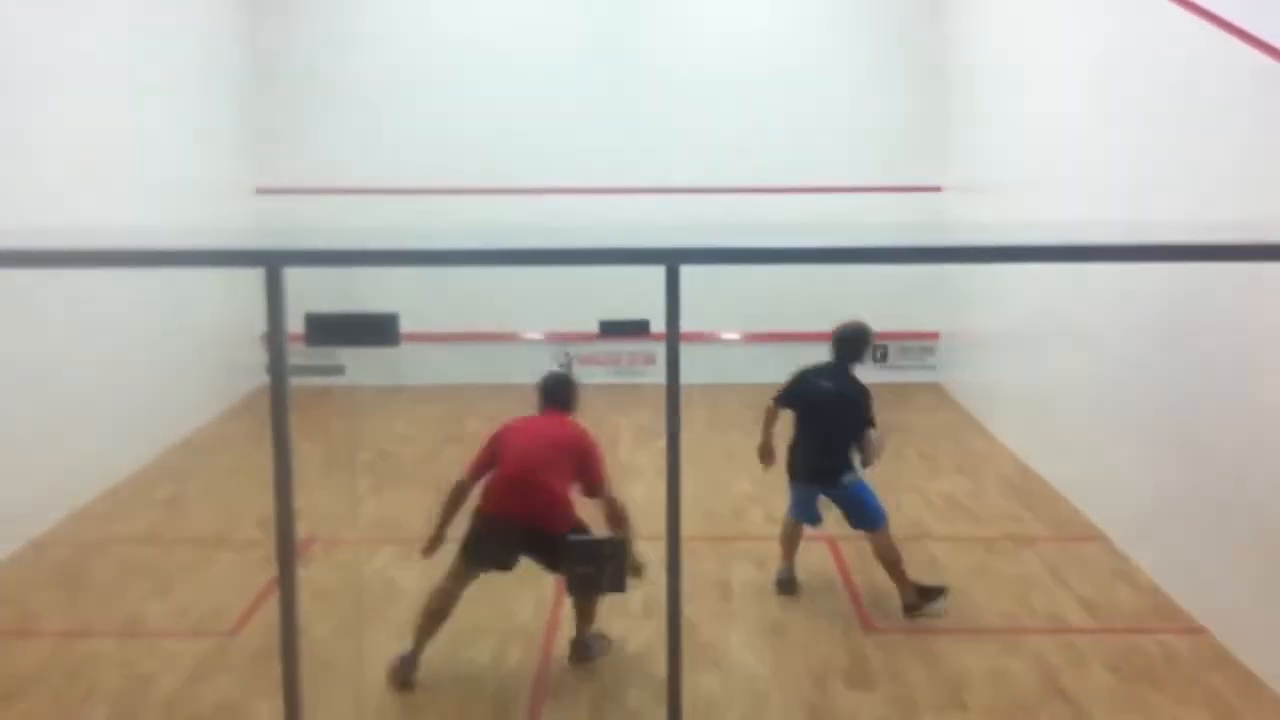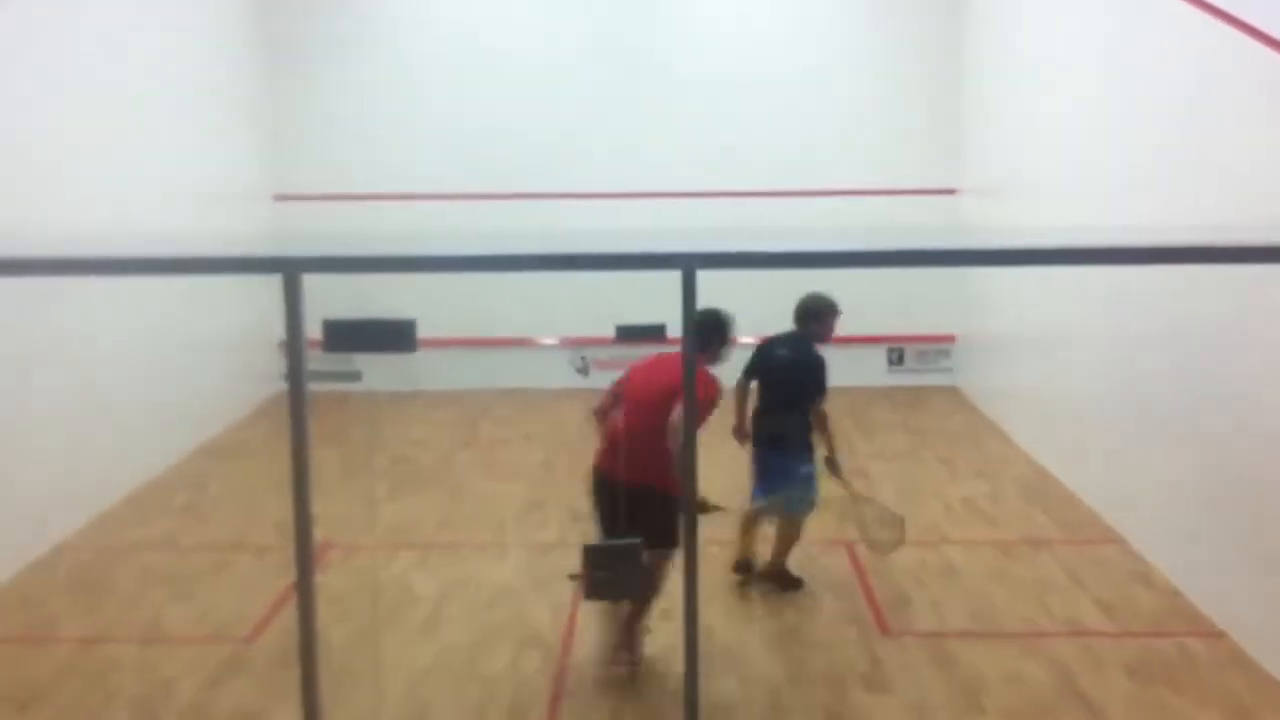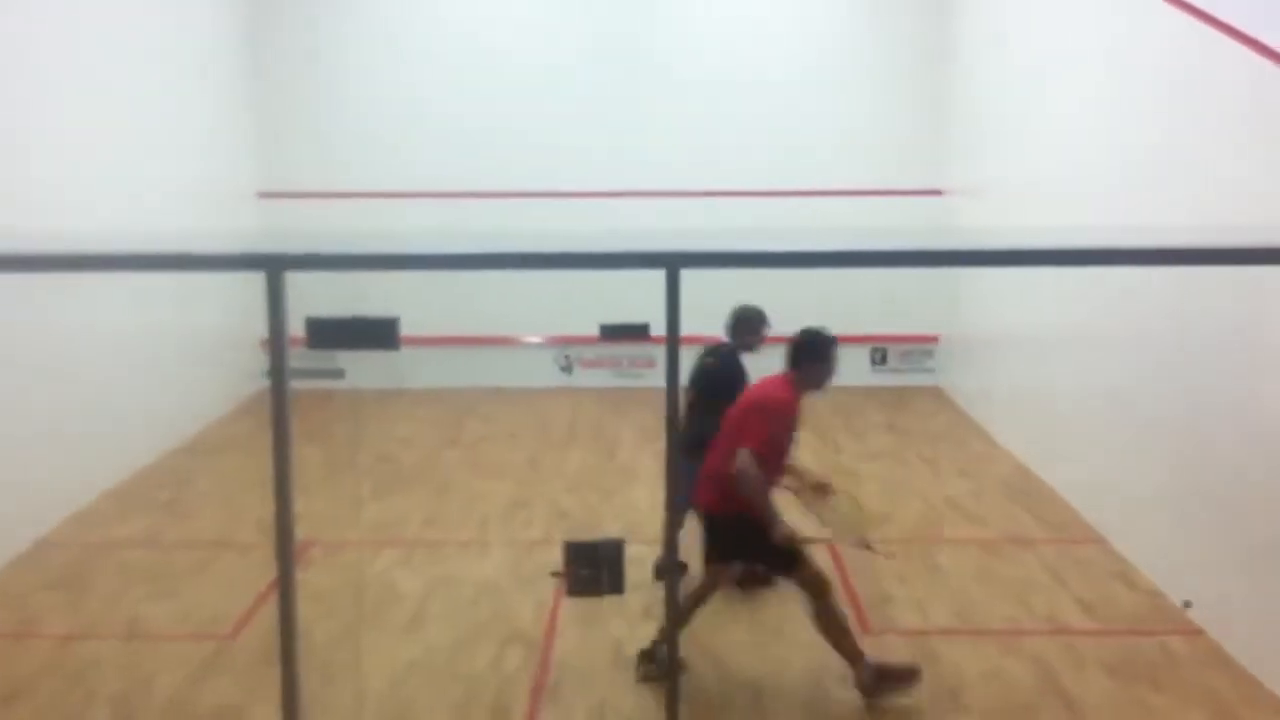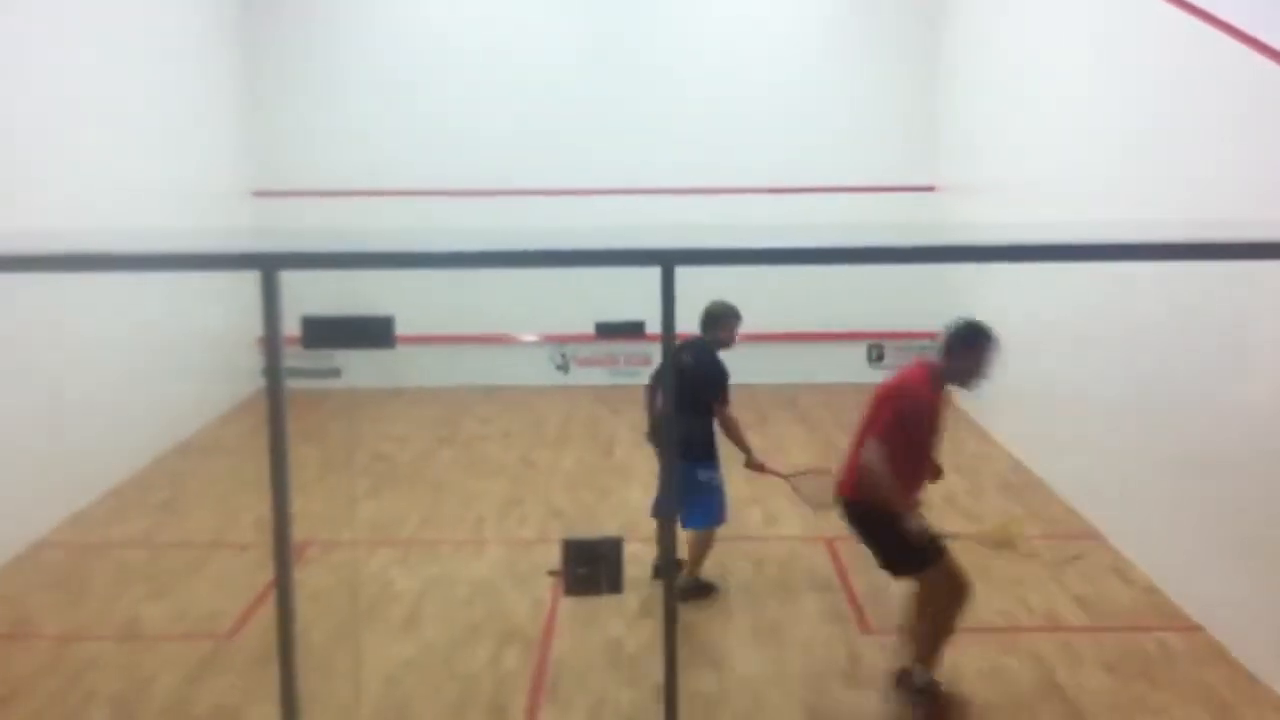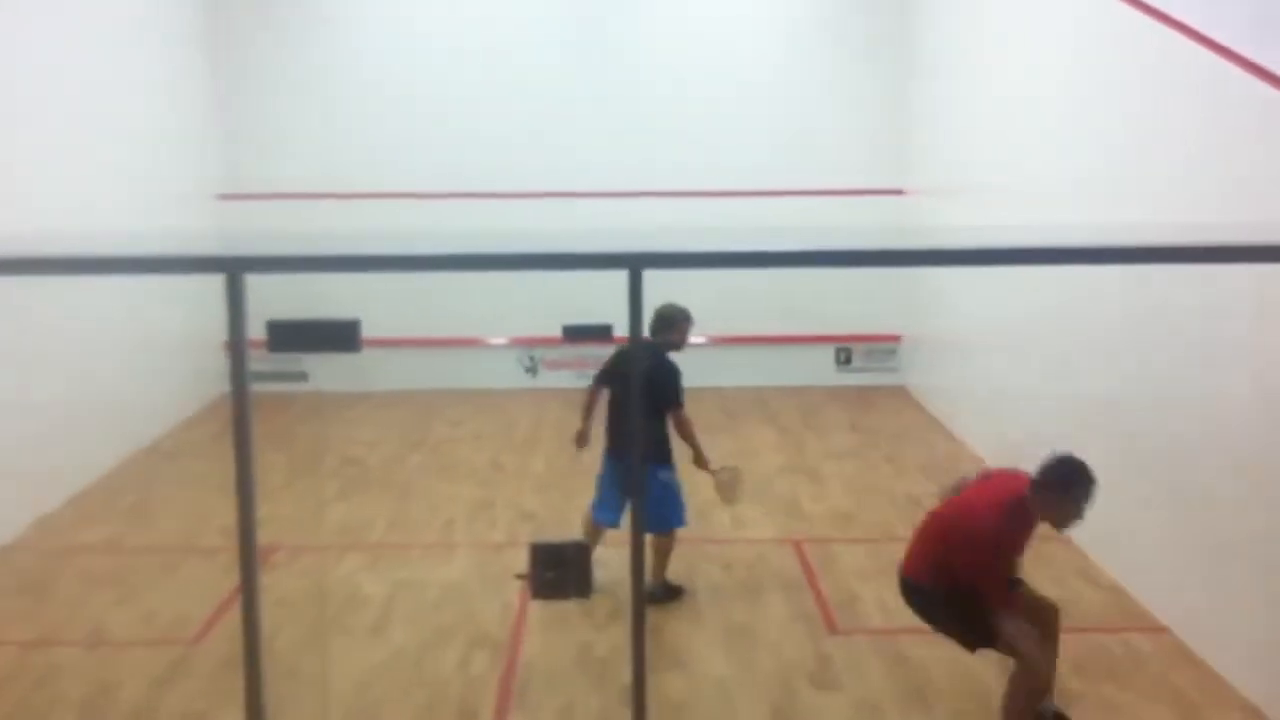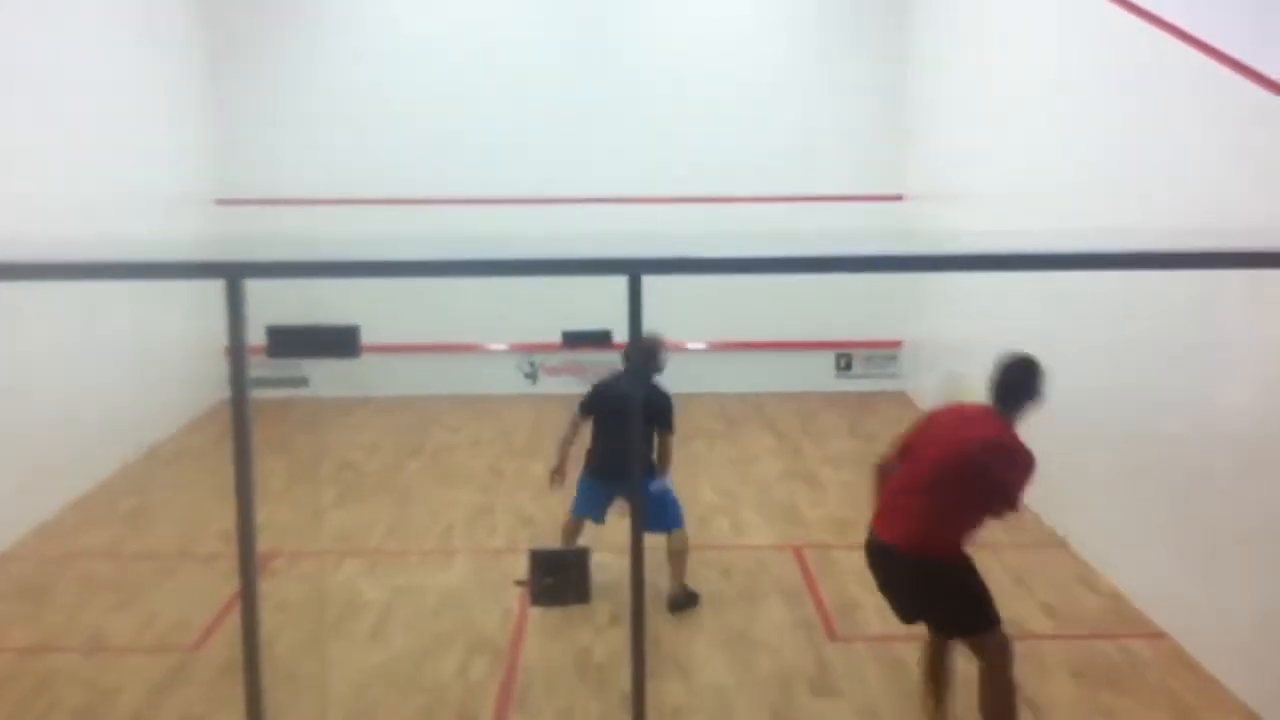
dt=0.3s
person 1, frame 1
left shoulder: (510, 430)
right shoulder: (580, 439)
left elbow: (464, 483)
right elbow: (608, 501)
left wrist: (439, 531)
right wrist: (628, 553)
left hip: (497, 515)
right hip: (551, 521)
left knee: (456, 578)
left ankle: (412, 658)
right ankle: (584, 640)
person 1, frame 2
left shoulder: (648, 365)
right shoulder: (706, 384)
left elbow: (601, 410)
right elbow: (676, 426)
right wrist: (679, 484)
left hip: (609, 472)
right hip: (648, 481)
right knee: (658, 557)
left ankle: (621, 637)
right ankle: (628, 634)
person 1, frame 3
left shoulder: (771, 390)
right shoulder: (779, 403)
right elbow: (743, 466)
left wrist: (800, 475)
right wrist: (775, 523)
left hip: (719, 500)
right hip: (730, 507)
left knee: (717, 576)
right knee: (817, 584)
left ankle: (658, 652)
right ankle: (867, 674)
person 1, frame 4
left shoulder: (927, 380)
right shoulder: (912, 390)
right elbow: (873, 457)
left wrist: (926, 461)
right wrist: (907, 515)
left hip: (891, 497)
right hip: (870, 500)
left knee: (938, 584)
right knee: (954, 586)
left ankle: (916, 674)
right ankle: (918, 678)
person 1, frame 5
left shoulder: (1017, 484)
right shoulder: (999, 531)
left elbow: (962, 489)
right elbow: (1003, 616)
right wrist: (1038, 661)
left hip: (961, 571)
right hip: (929, 585)
left knee: (1046, 615)
right knee: (1031, 662)
person 1, frame 6
left shoulder: (946, 415)
right shoulder: (1017, 456)
left elbow: (886, 467)
right elbow: (999, 509)
left hip: (882, 543)
right hip: (931, 554)
left knee: (940, 633)
right knee: (996, 653)
person 2, frame 1
left shoulder: (806, 377)
right shoulder: (858, 393)
left elbow: (773, 408)
right elbow: (865, 444)
left wrist: (765, 442)
right wrist: (870, 456)
left hip: (800, 467)
right hip: (835, 471)
left knee: (797, 514)
right knee: (877, 527)
left ankle: (786, 573)
right ankle: (909, 594)
person 2, frame 2
left shoulder: (769, 347)
right shoulder: (812, 361)
left elbow: (742, 384)
right elbow: (816, 412)
left wrist: (740, 421)
right wrist: (832, 452)
left hip: (763, 439)
right hip: (791, 445)
left knee: (763, 501)
right knee: (796, 508)
left ankle: (744, 555)
right ankle: (775, 568)
person 2, frame 3
left shoulder: (709, 355)
right shoulder: (733, 368)
left hip: (691, 445)
left knee: (681, 504)
left ankle: (666, 560)
right ankle: (747, 570)
person 2, frame 4
left shoulder: (679, 351)
right shoulder: (713, 367)
left elbow: (652, 388)
right elbow: (724, 417)
left wrist: (653, 424)
right wrist: (749, 454)
right hip: (696, 451)
left knee: (667, 505)
right knee: (706, 518)
left ankle: (663, 561)
right ankle: (690, 580)
person 2, frame 5
left shoulder: (623, 355)
right shoulder: (666, 369)
left elbow: (594, 388)
right elbow: (678, 418)
left wrist: (585, 426)
right wrist: (698, 452)
left hip: (616, 450)
right hip: (652, 455)
left knee: (600, 512)
right knee: (667, 520)
right ankle: (658, 584)
person 2, frame 6
left shoulder: (603, 388)
right shoulder: (659, 397)
left elbow: (575, 424)
right elbow: (665, 444)
left wrist: (561, 461)
right wrist: (660, 475)
left hip: (599, 470)
right hip: (639, 472)
left knee: (577, 513)
right knee: (675, 526)
right ankle: (678, 590)
